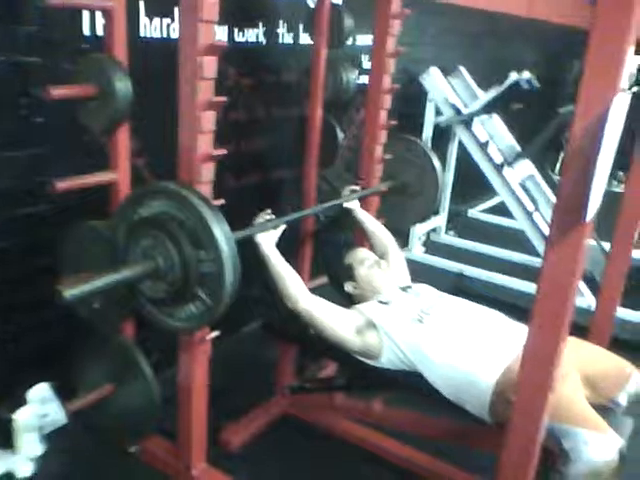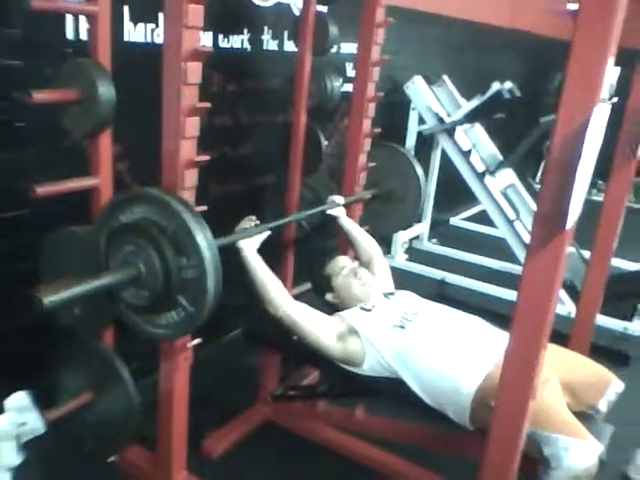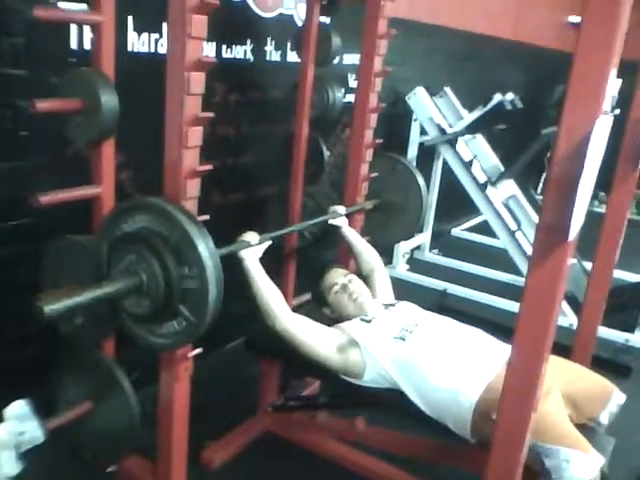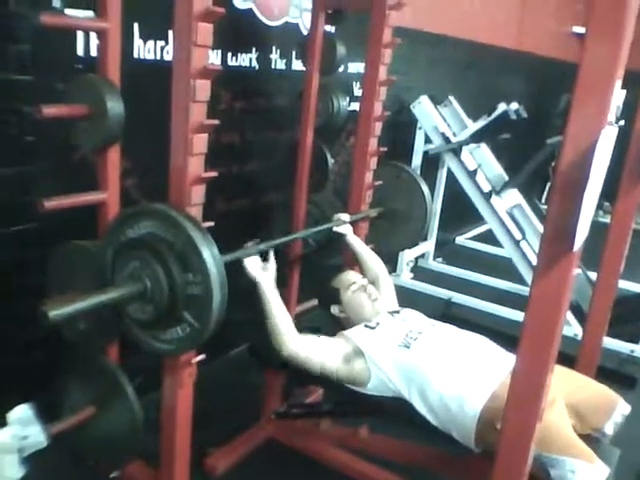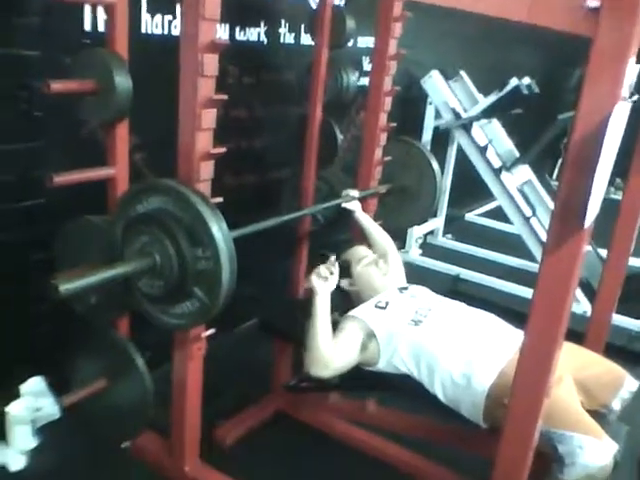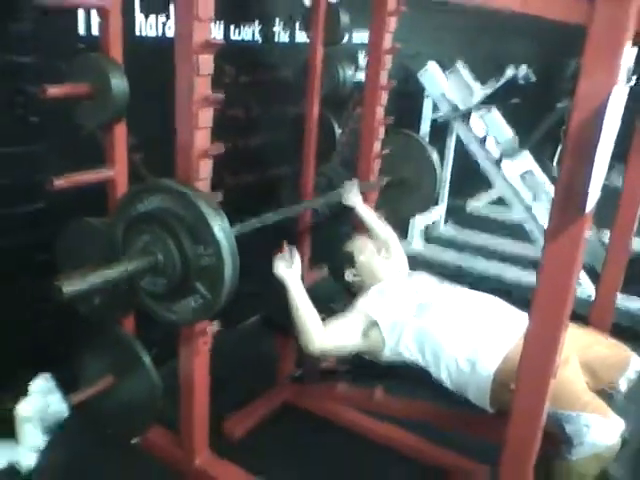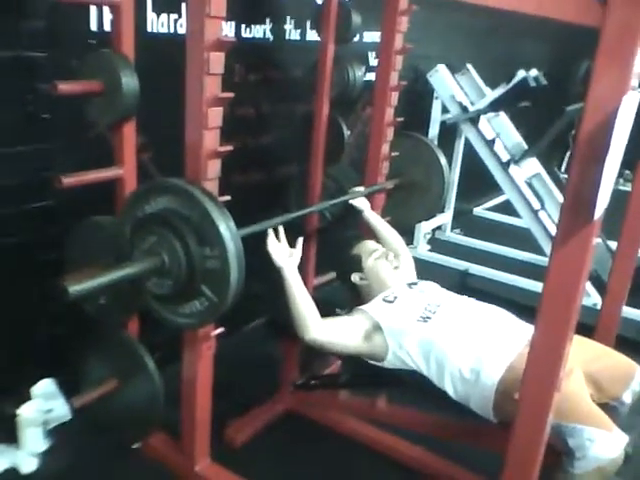
dt=0.4s
person 1, frame 1
left shoulder: (404, 288)
right shoulder: (364, 323)
left elbow: (391, 248)
right elbow: (302, 303)
left wrist: (359, 212)
right wrist: (267, 246)
left hip: (528, 342)
right hip: (504, 377)
person 1, frame 2
left shoulder: (386, 295)
right shoulder: (346, 330)
left elbow: (374, 255)
right elbow: (284, 309)
left wrist: (344, 220)
right wrist: (249, 252)
left hip: (512, 349)
right hip: (485, 383)
left knee: (617, 396)
person 1, frame 3
left shoulder: (388, 306)
right shoulder: (345, 343)
left elbow: (376, 266)
right elbow: (282, 320)
left wrist: (346, 230)
right wrist: (251, 261)
left hip: (512, 360)
right hip: (485, 394)
left knee: (617, 408)
person 1, frame 4
left shoulder: (391, 314)
right shoulder: (350, 349)
left elbow: (381, 275)
right elbow: (289, 346)
left wrist: (351, 238)
right wrist: (265, 281)
left hip: (515, 369)
right hip: (491, 403)
left knee: (619, 417)
person 1, frame 5
left shoulder: (401, 290)
right shoulder: (361, 324)
left elbow: (390, 251)
right elbow: (320, 365)
left wrist: (359, 215)
right wrist: (322, 295)
right hip: (497, 380)
person 1, frame 6
left shoulder: (404, 278)
right shoulder: (367, 315)
left elbow: (392, 243)
right elbow: (316, 342)
left wrist: (360, 207)
right wrist: (292, 281)
right hip: (501, 363)
right knee: (599, 437)
person 1, frame 7
left shoulder: (411, 286)
right shoulder: (371, 323)
left elbow: (401, 249)
right elbow: (313, 332)
left wrist: (368, 212)
right wrist: (288, 270)
left hip: (534, 340)
right hip: (507, 374)
right knee: (602, 450)
